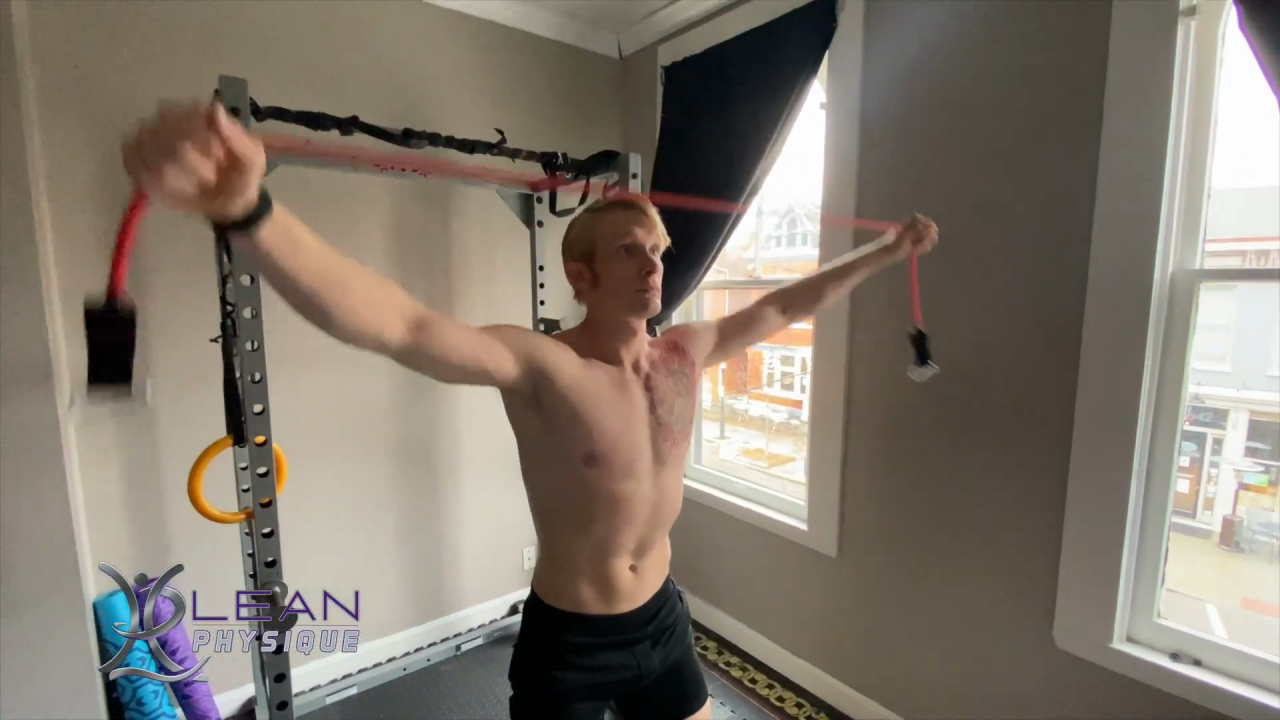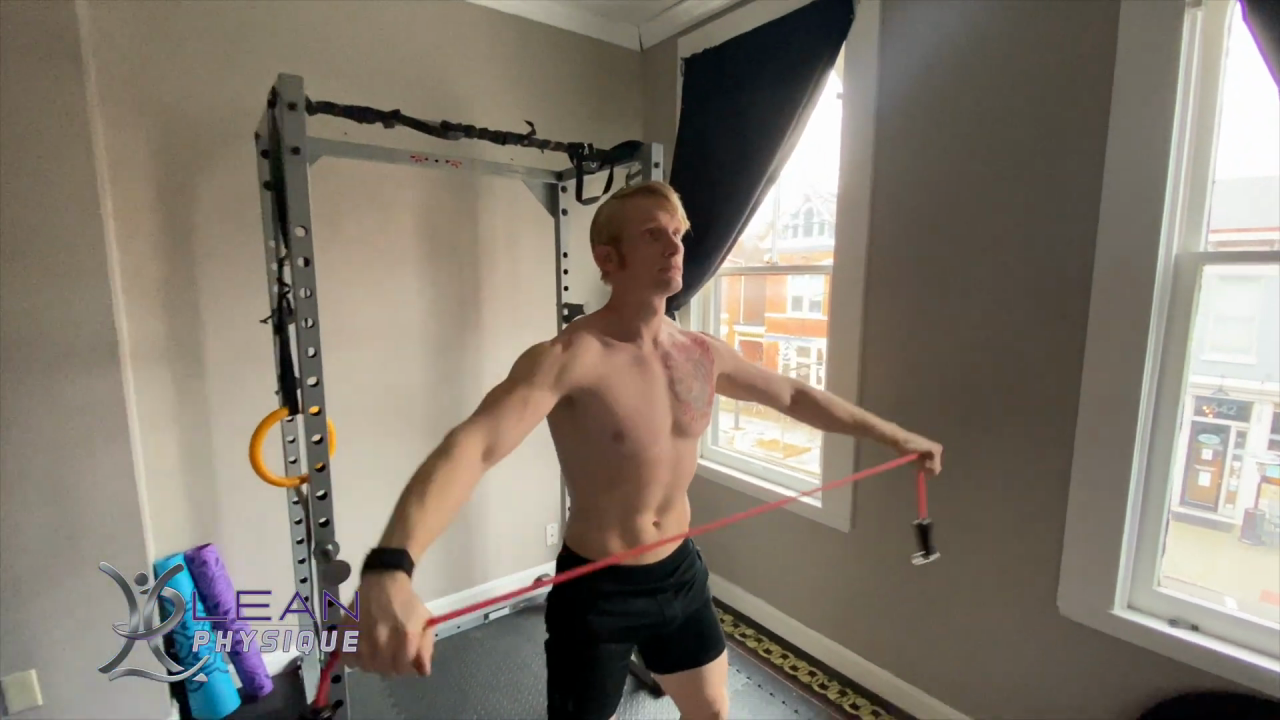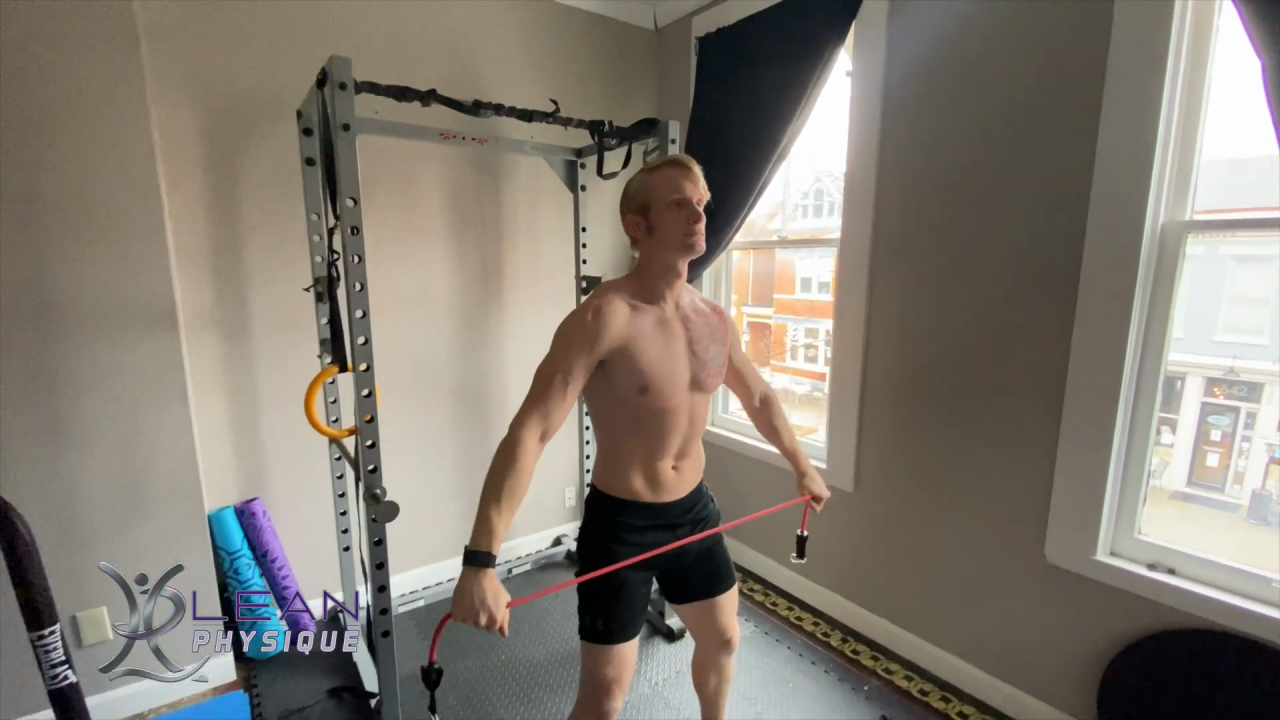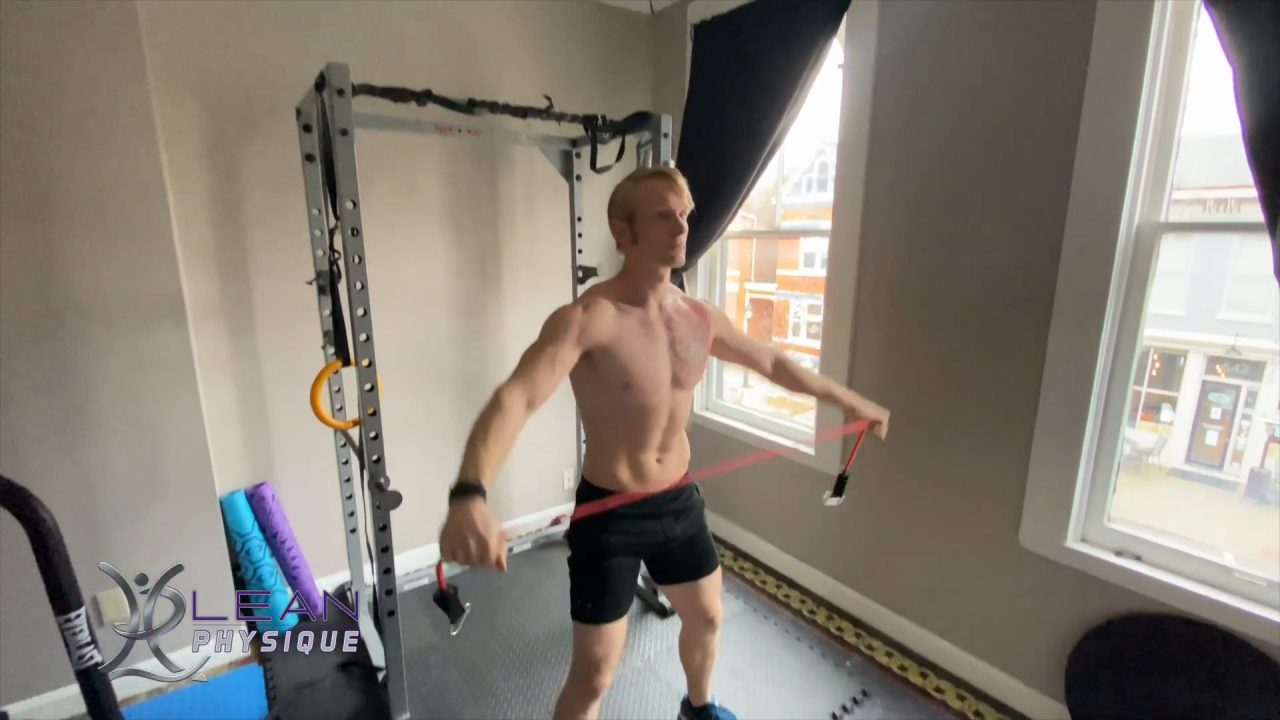
dt=0.5s
person 1, frame 1
left shoulder: (684, 353)
right shoulder: (537, 365)
left elbow: (786, 306)
right elbow: (399, 323)
left wrist: (885, 252)
left hip: (661, 623)
right hip: (565, 642)
person 1, frame 2
left shoulder: (702, 354)
right shoulder: (569, 358)
left elbow: (794, 395)
right elbow: (474, 444)
left wrist: (892, 435)
right wrist: (391, 569)
left hip: (678, 573)
right hip: (594, 592)
person 1, frame 3
left shoulder: (715, 319)
right shoulder: (601, 319)
left elbow: (759, 398)
right elbow: (529, 434)
left wrist: (802, 467)
right wrist: (480, 563)
left hip: (693, 512)
right hip: (620, 524)
left knee: (722, 638)
person 1, frame 4
left shoulder: (699, 316)
right shoulder: (588, 318)
left elbow: (773, 362)
right elbow: (514, 398)
left wrist: (850, 401)
right wrist: (469, 494)
left hip: (678, 502)
right hip: (608, 515)
left knee: (706, 618)
right knee: (594, 672)
